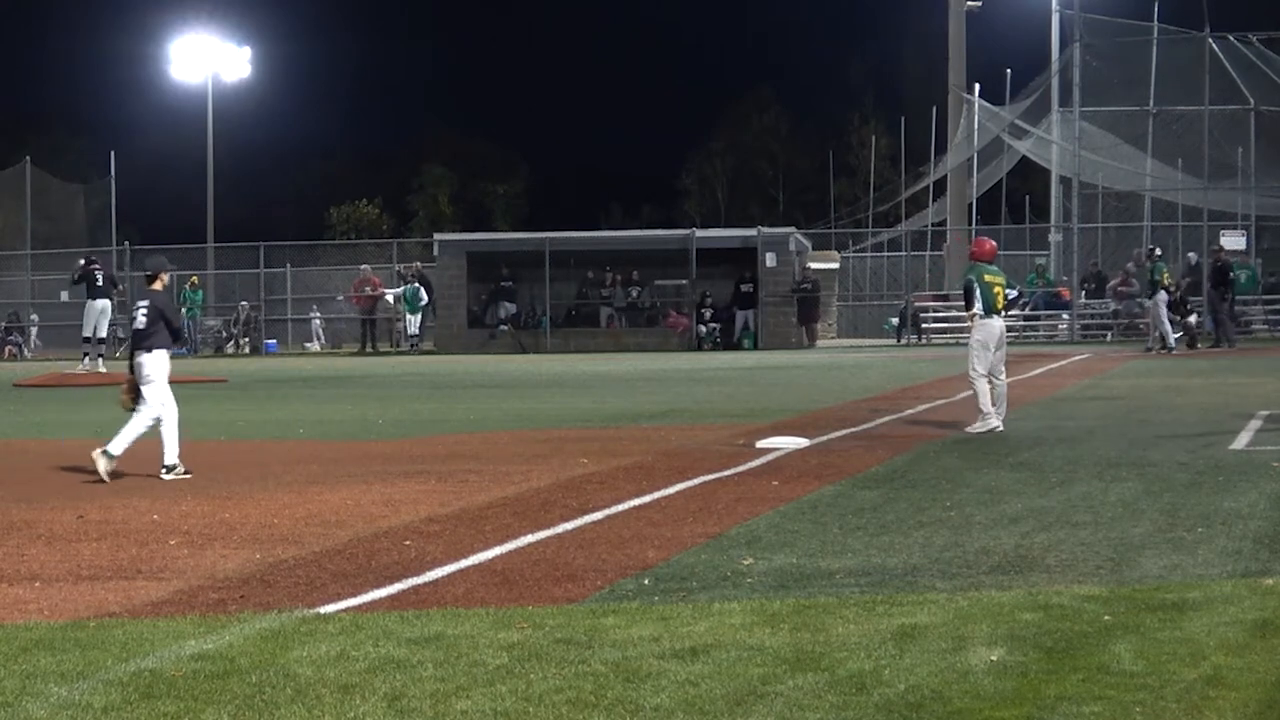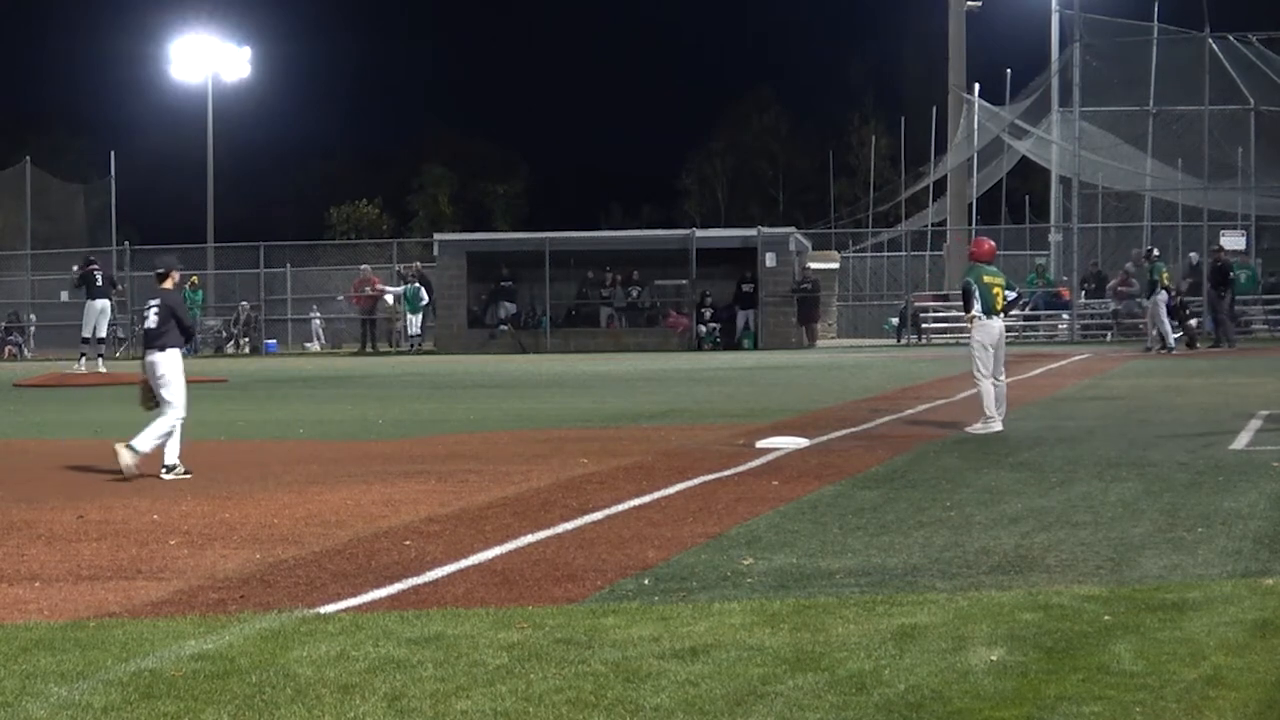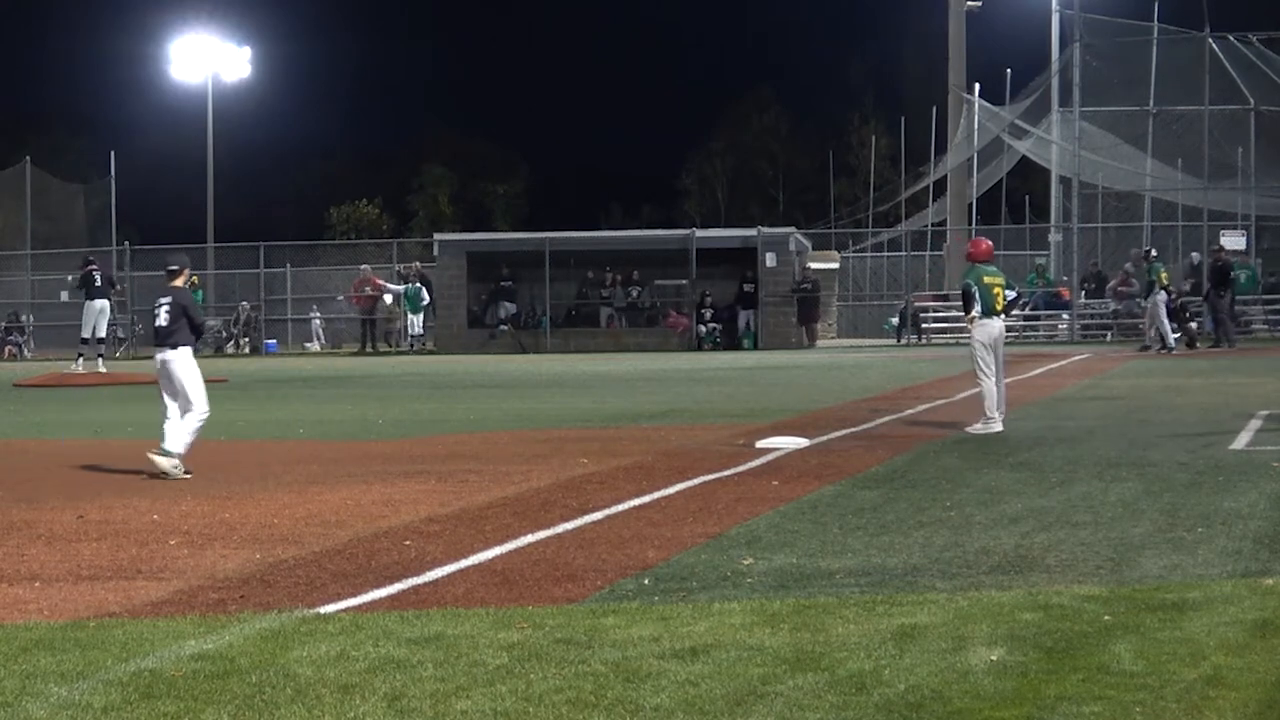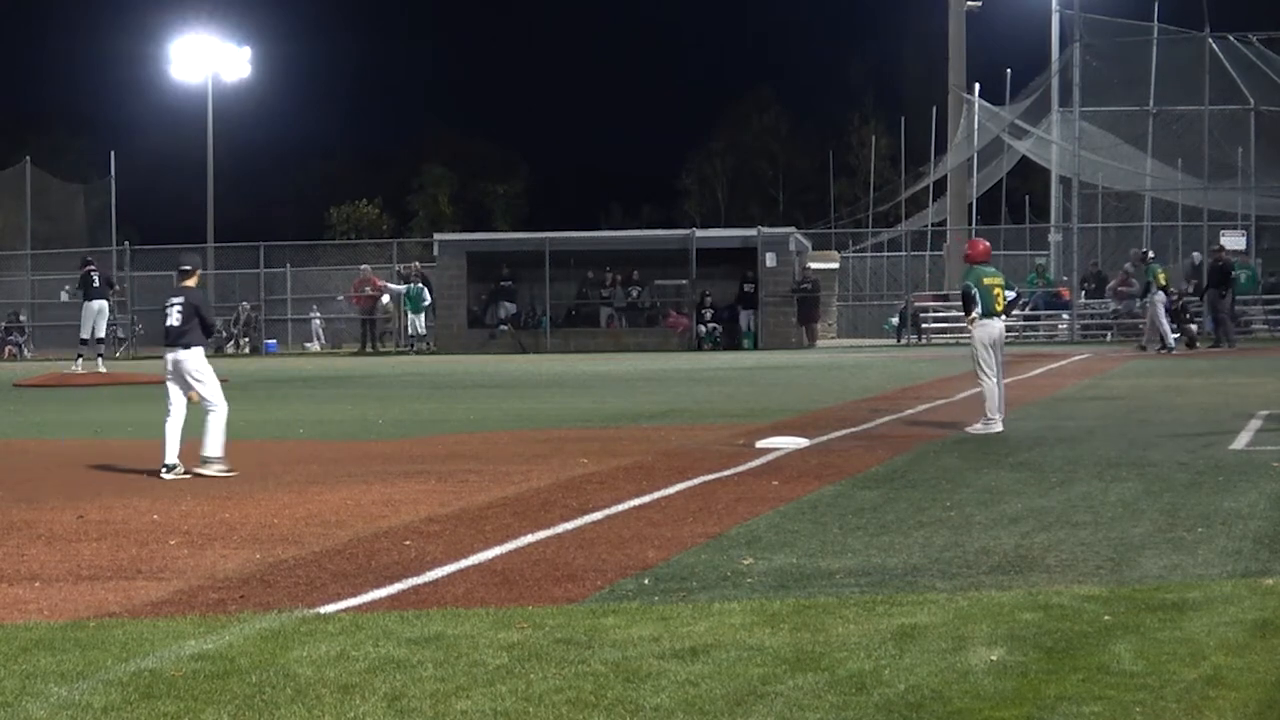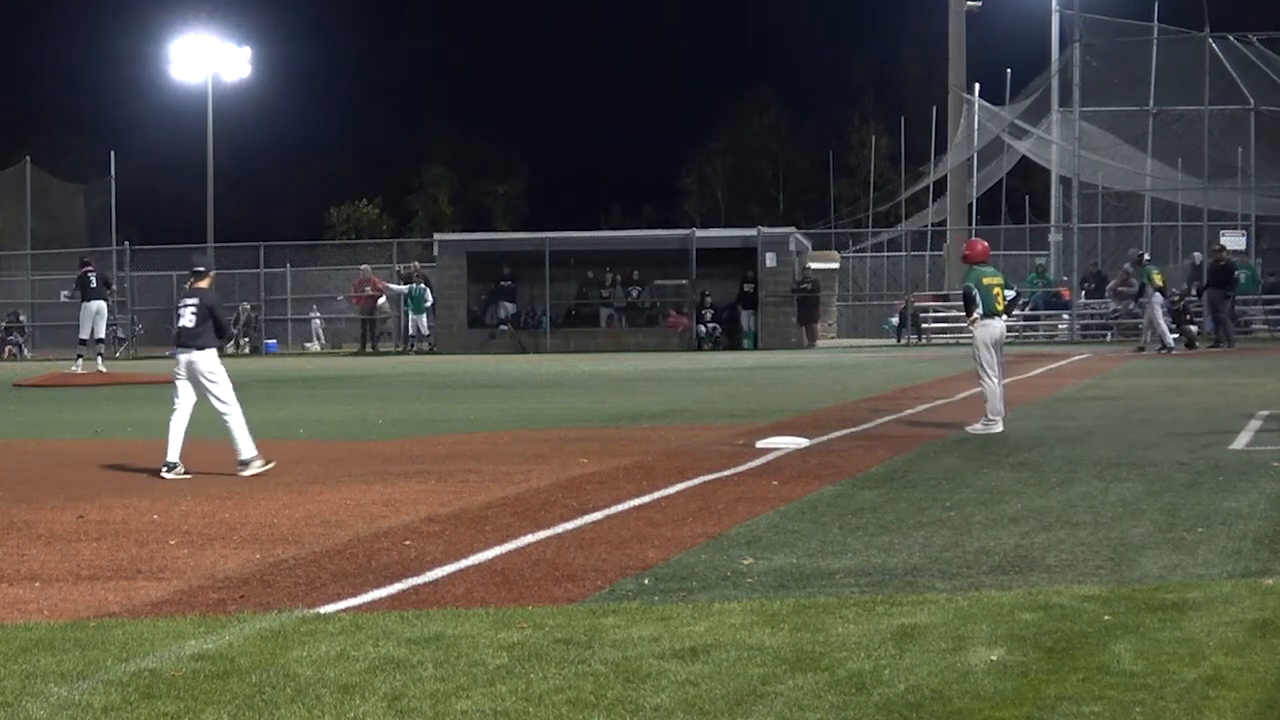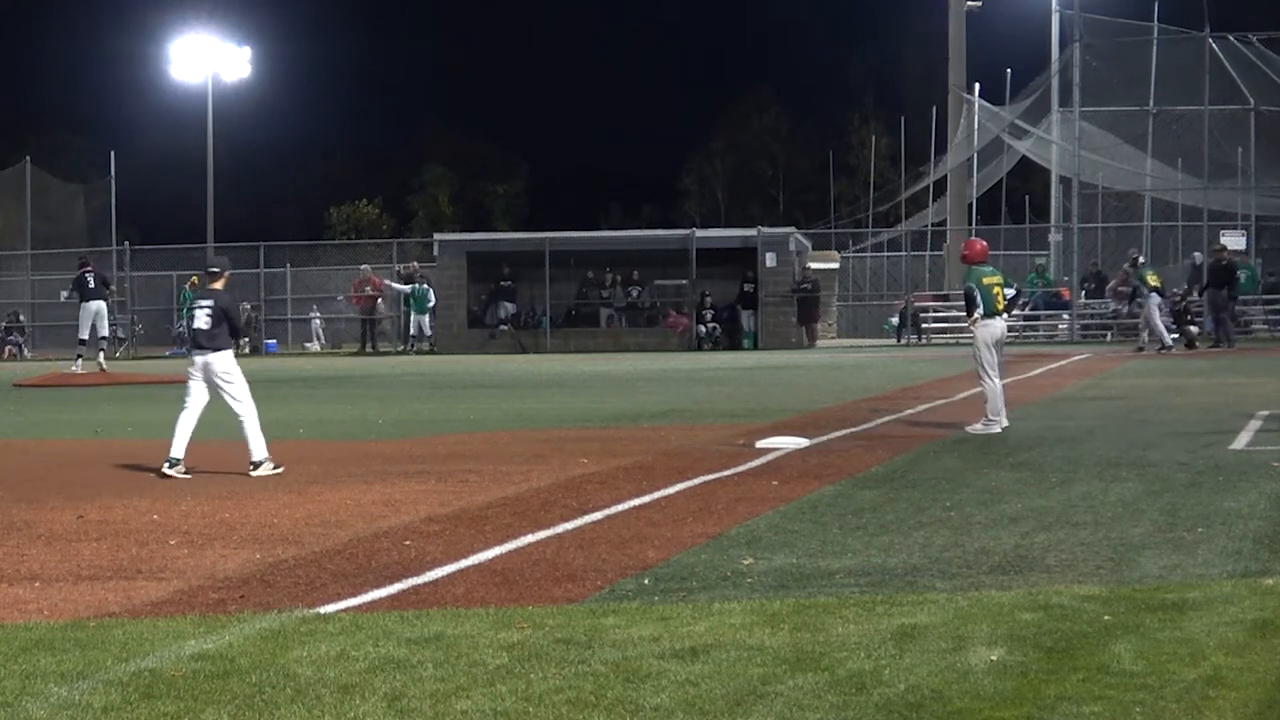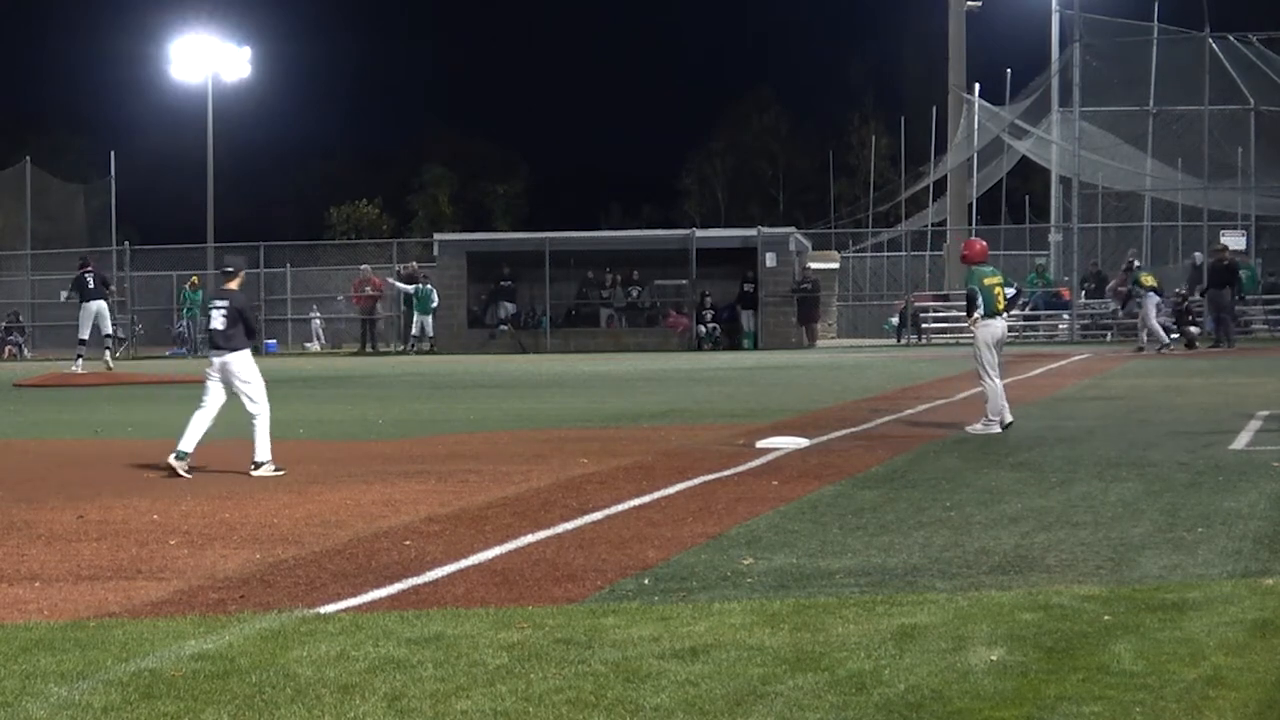
dt=0.1s
person 1, frame 1
left shoulder: (139, 301)
right shoulder: (162, 299)
left elbow: (136, 337)
right elbow: (178, 332)
left wrist: (133, 371)
right wrist: (168, 339)
left hip: (141, 358)
right hip: (156, 358)
left knee: (169, 412)
right knee: (147, 415)
left ankle: (171, 465)
right ankle: (108, 453)
person 1, frame 2
left shoulder: (149, 301)
right shoulder: (172, 297)
left elbow: (147, 336)
right elbow: (189, 330)
left wrist: (147, 372)
right wrist: (180, 340)
left hip: (150, 357)
right hip: (168, 357)
left knee: (172, 411)
right knee: (174, 415)
left ankle: (171, 465)
right ankle: (133, 448)
person 1, frame 3
left shoulder: (159, 299)
right shoulder: (184, 295)
left elbow: (160, 332)
right elbow: (199, 327)
right wrist: (191, 339)
left hip: (160, 355)
right hip: (181, 355)
left knee: (173, 412)
right knee: (200, 409)
left ankle: (171, 464)
right ankle: (168, 453)
person 1, frame 4
left shoulder: (171, 298)
right shoulder: (195, 296)
left elbow: (173, 328)
right elbow: (210, 329)
right wrist: (200, 338)
left hip: (169, 356)
right hip: (191, 355)
left knee: (176, 411)
right knee: (218, 407)
left ankle: (170, 465)
right ankle: (210, 459)
person 1, frame 5
left shoulder: (183, 299)
right shoulder: (209, 297)
left elbow: (185, 330)
right elbow: (225, 332)
right wrist: (217, 340)
left hip: (182, 357)
right hip: (205, 357)
left knee: (181, 411)
right knee: (230, 409)
left ankle: (171, 464)
right ankle: (248, 460)
person 1, frame 6
left shoulder: (197, 300)
right shoulder: (225, 299)
left elbow: (201, 331)
right elbow: (238, 332)
left hip: (197, 358)
right hip: (222, 358)
left knee: (191, 410)
right knee: (246, 410)
left ankle: (174, 460)
right ankle: (260, 461)
person 1, frame 7
left shoulder: (213, 300)
right shoulder: (240, 300)
left elbow: (212, 331)
right elbow: (253, 333)
left hip: (216, 358)
right hip: (238, 358)
left knee: (207, 409)
right knee: (260, 410)
left ankle: (181, 454)
right ankle: (262, 462)
person 2, frame 1
left shoulder: (976, 269)
right shoulder: (1000, 274)
left elbow: (969, 284)
left wrist: (969, 309)
right wrist: (1004, 309)
left hip: (984, 324)
right hip: (999, 324)
left knee: (977, 373)
right knee: (998, 374)
left ankle: (988, 417)
right ankle: (997, 419)
person 2, frame 2
left shoulder: (975, 270)
right shoulder: (999, 274)
left elbow: (967, 287)
right elbow: (1015, 295)
left wrist: (968, 311)
right wrist: (1003, 312)
left hip: (982, 325)
right hip: (998, 325)
left knee: (983, 375)
right knee: (998, 375)
left ankle: (990, 420)
right ankle: (997, 419)
person 2, frame 3
left shoulder: (974, 271)
right shoulder: (999, 274)
left elbow: (967, 289)
right elbow: (1015, 294)
left wrist: (968, 312)
right wrist: (1004, 312)
left hip: (982, 326)
right hip: (998, 325)
left knee: (985, 375)
right knee: (998, 375)
left ankle: (991, 421)
right ankle: (997, 419)
person 2, frame 4
left shoulder: (973, 272)
right shoulder: (998, 274)
left elbow: (967, 291)
right elbow: (1015, 294)
left wrist: (968, 314)
right wrist: (1004, 313)
left hip: (983, 326)
right hip: (999, 325)
left knee: (986, 375)
right knee: (996, 375)
left ankle: (991, 422)
right ankle: (997, 418)
person 2, frame 5
left shoulder: (973, 273)
right shoulder: (997, 274)
left elbow: (968, 292)
right elbow: (1014, 294)
left wrist: (970, 315)
right wrist: (1005, 313)
left hip: (984, 327)
right hip: (1000, 325)
left knee: (988, 376)
right knee: (997, 375)
left ankle: (991, 422)
right ankle: (997, 418)
person 2, frame 6
left shoulder: (973, 273)
right shoulder: (996, 272)
left elbow: (969, 292)
right elbow: (1015, 291)
left wrist: (970, 315)
right wrist: (1006, 312)
left hip: (985, 326)
right hip: (1000, 324)
left knee: (988, 376)
right knee: (995, 374)
left ankle: (991, 422)
right ankle: (1000, 417)
person 2, frame 7
left shoulder: (974, 274)
right shoulder: (996, 272)
left elbow: (972, 294)
right elbow: (1015, 291)
left wrist: (970, 315)
right wrist: (1005, 311)
left hip: (985, 327)
right hip: (1000, 324)
left knee: (989, 376)
right knee: (995, 374)
left ankle: (992, 422)
right ankle: (1004, 415)
